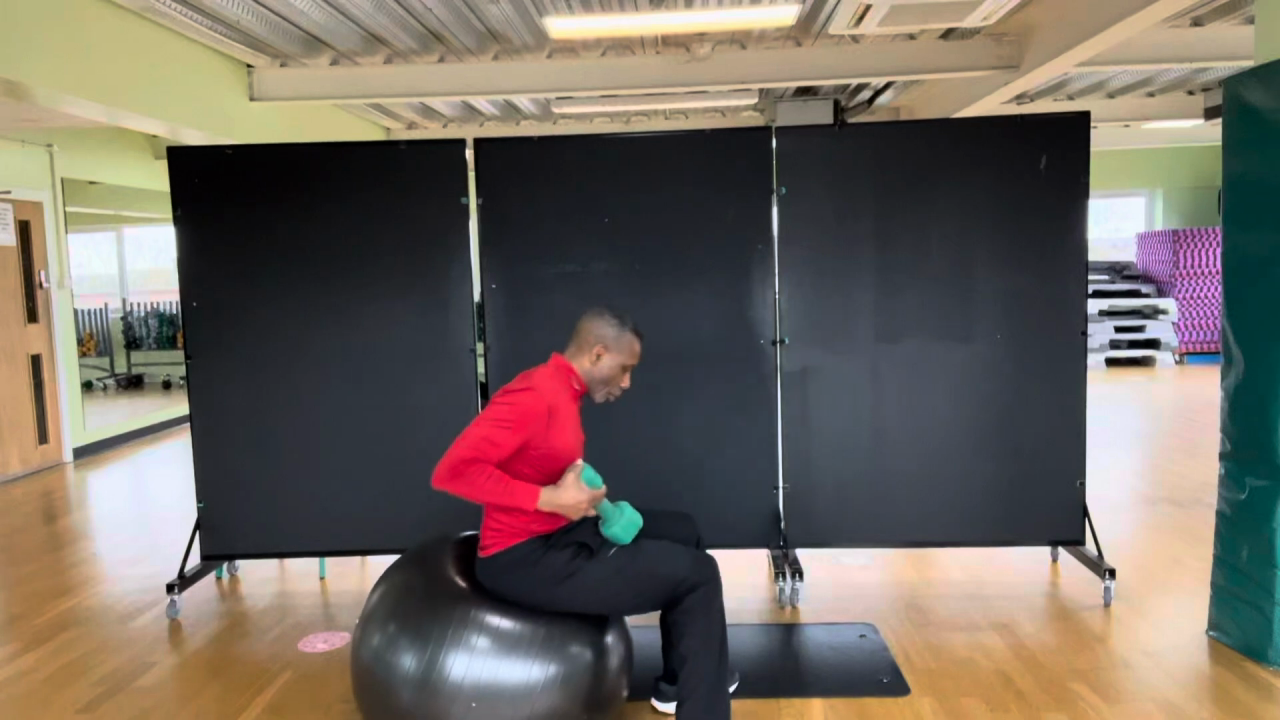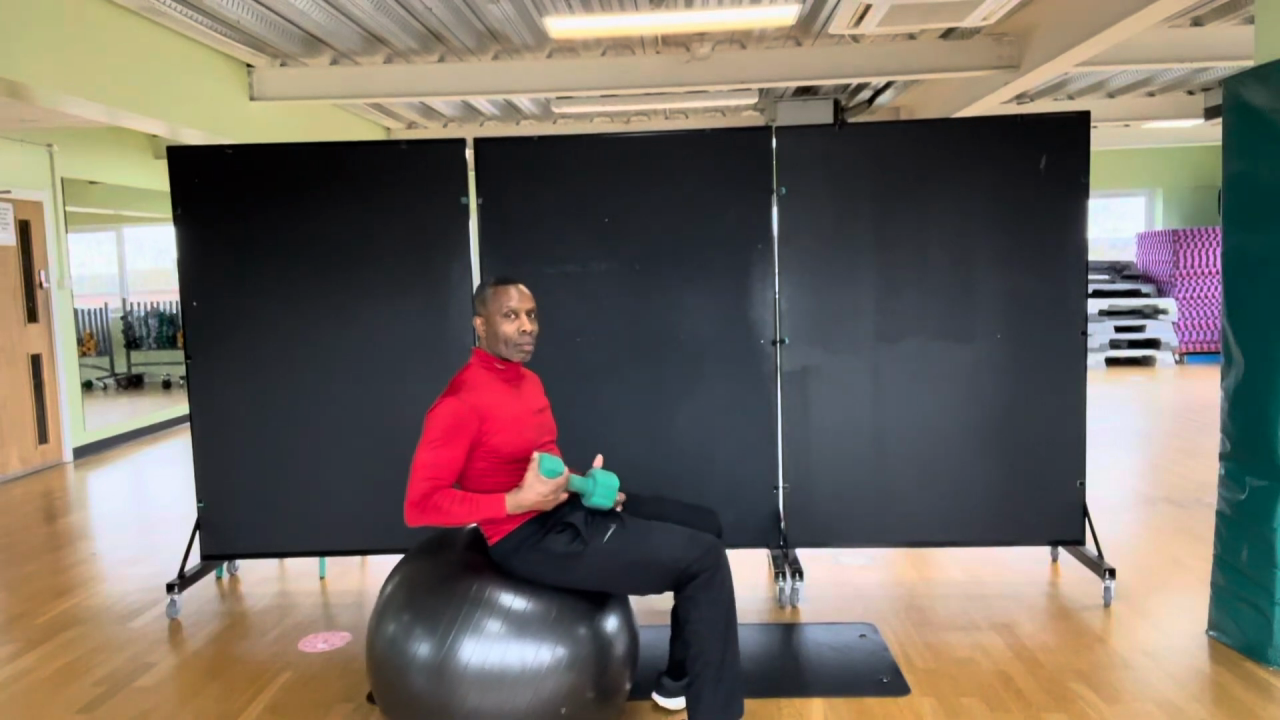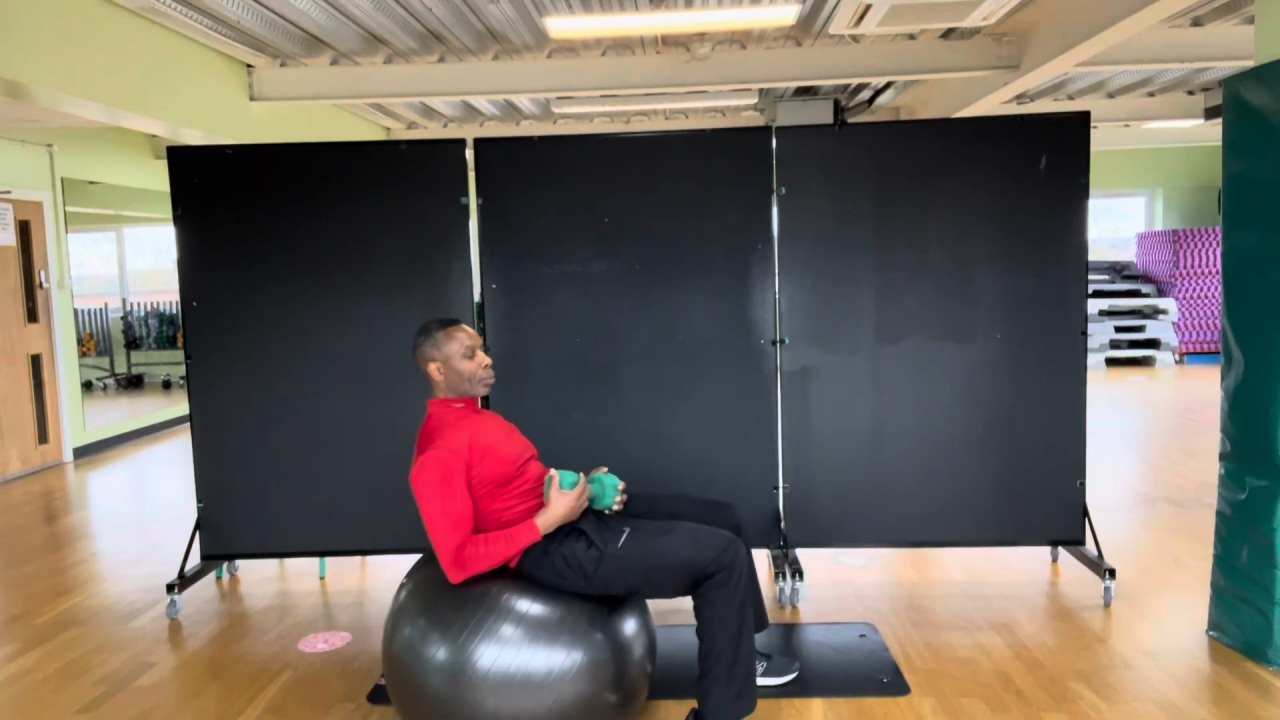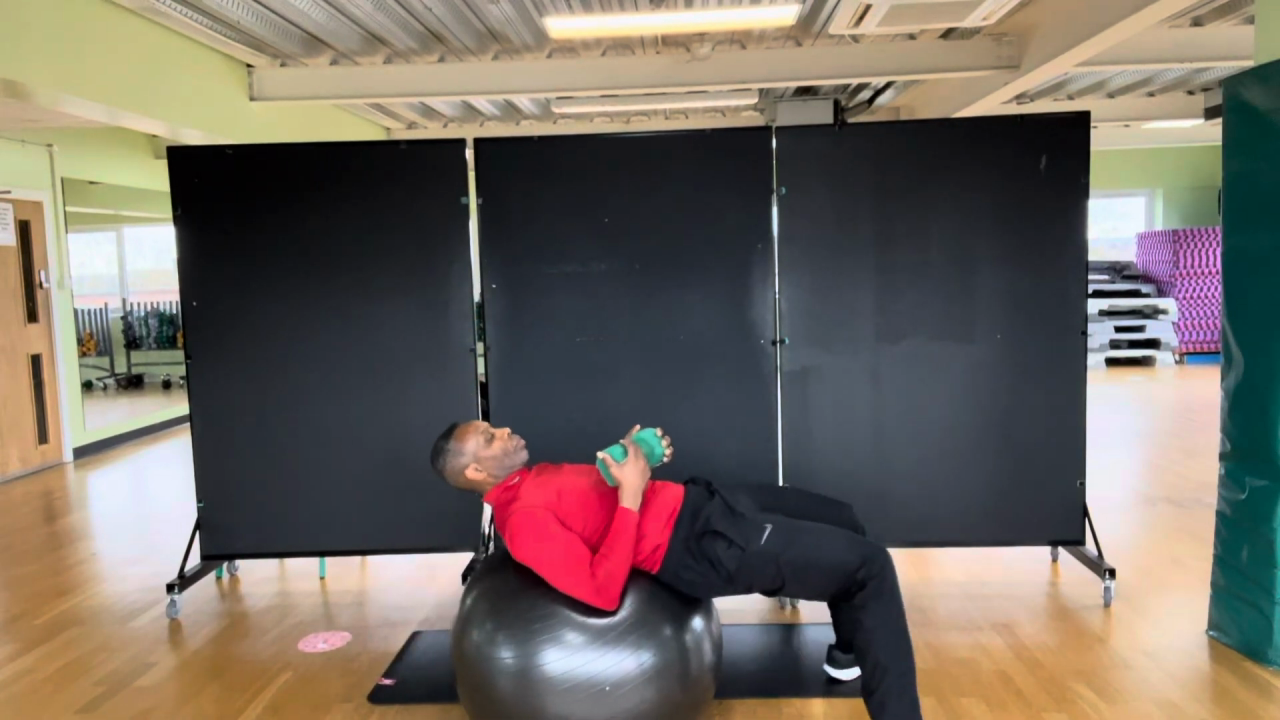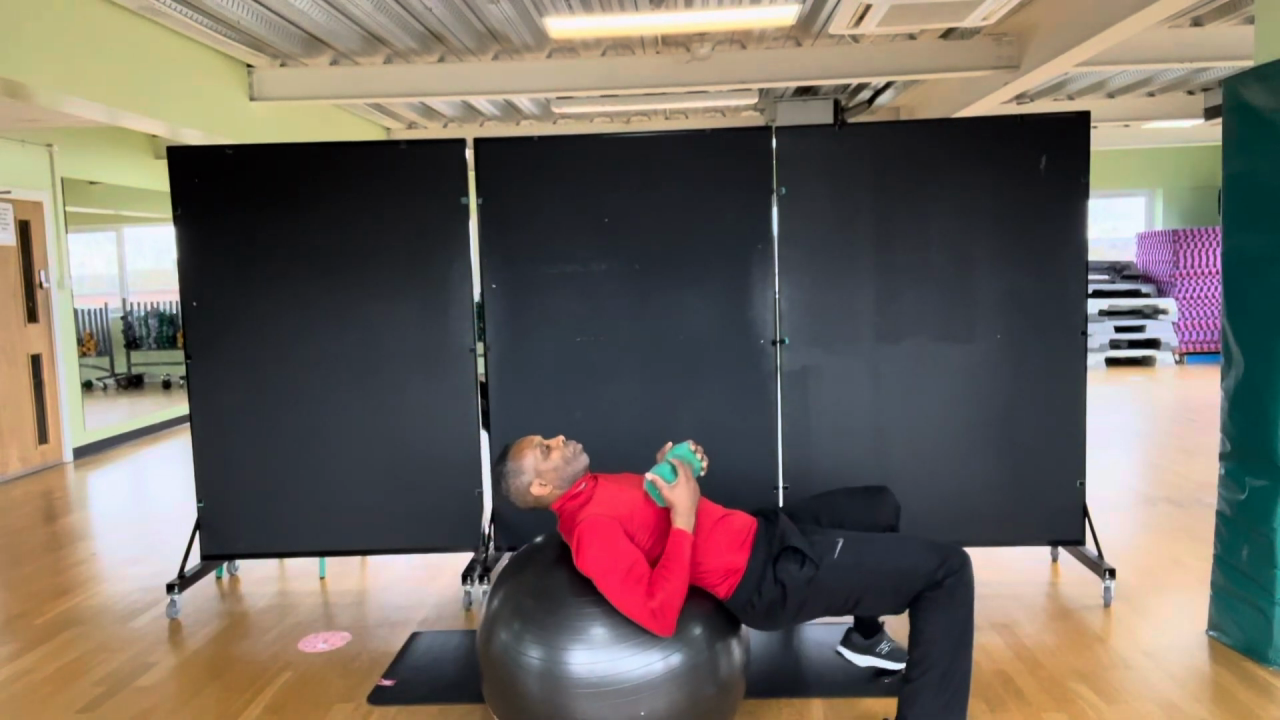
dt=1s
person 1, frame 1
left shoulder: (560, 393)
right shoulder: (537, 397)
right elbow: (453, 469)
left wrist: (580, 503)
right wrist: (549, 499)
left hip: (556, 534)
right hip: (525, 560)
left knee: (681, 533)
right knee: (697, 574)
left ankle: (678, 682)
person 1, frame 2
left shoulder: (527, 380)
right shoulder: (461, 403)
right elbow: (420, 505)
right wrist: (517, 501)
left hip: (571, 507)
right hip: (534, 537)
left knee: (704, 526)
right knee: (704, 557)
left ankle: (680, 675)
person 1, frame 3
left shoulder: (480, 419)
right shoulder: (438, 455)
right elbow: (458, 561)
left wrist: (588, 486)
right wrist: (551, 518)
left hip: (583, 517)
right hip: (559, 548)
left knee: (721, 519)
right knee: (722, 552)
left ankle: (741, 653)
person 1, frame 4
left shoulder: (527, 481)
right shoulder: (523, 520)
right elbow: (604, 591)
left wrist: (633, 459)
right wrist: (631, 494)
left hip: (700, 504)
right hip: (706, 543)
left knee: (840, 521)
right knee: (870, 564)
left ankle: (849, 649)
person 1, frame 5
left shoulder: (588, 491)
right shoulder: (591, 529)
right elbow: (660, 614)
left wrist: (672, 474)
right wrist: (683, 512)
left hip: (763, 535)
right hip: (770, 576)
left knee: (879, 504)
right knee: (947, 568)
left ankle: (863, 638)
